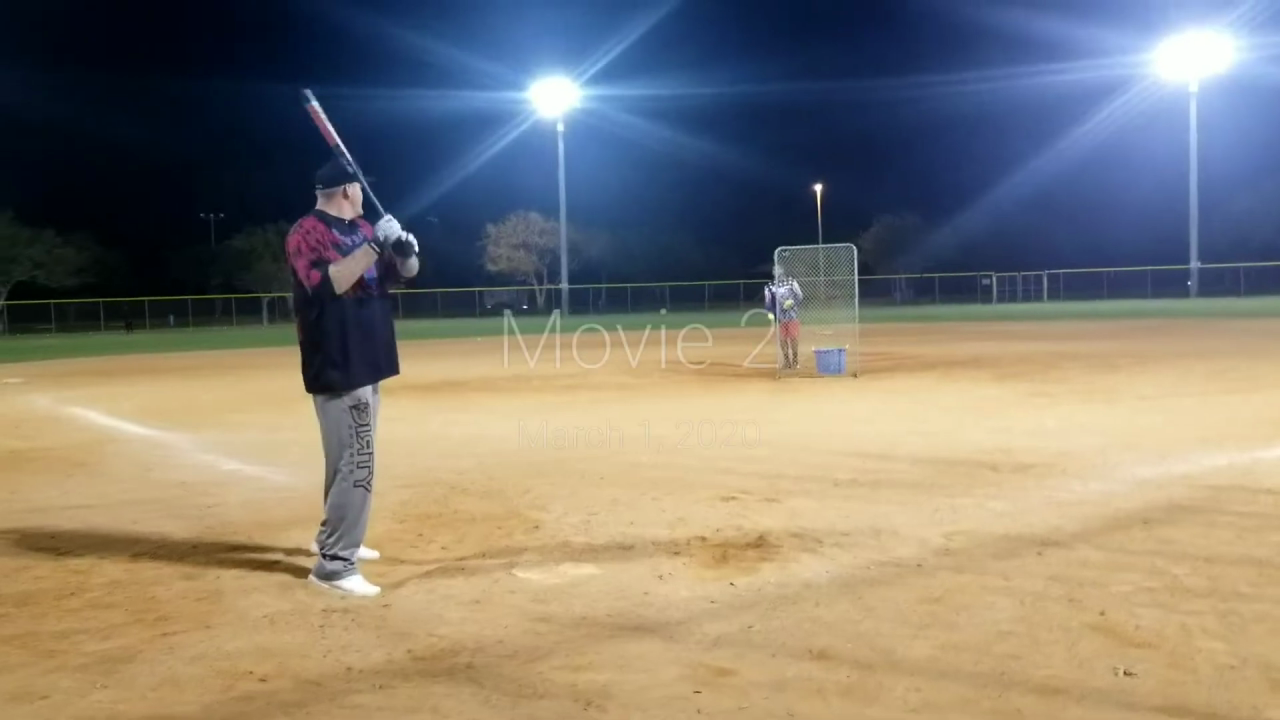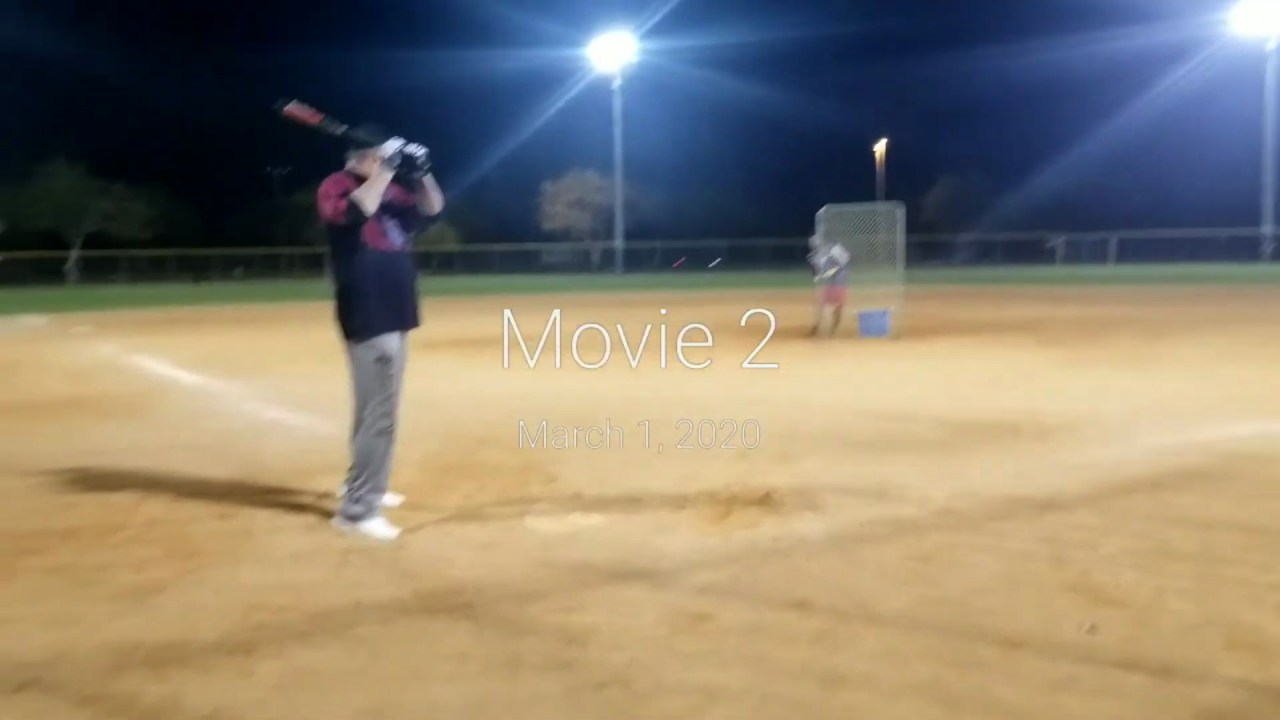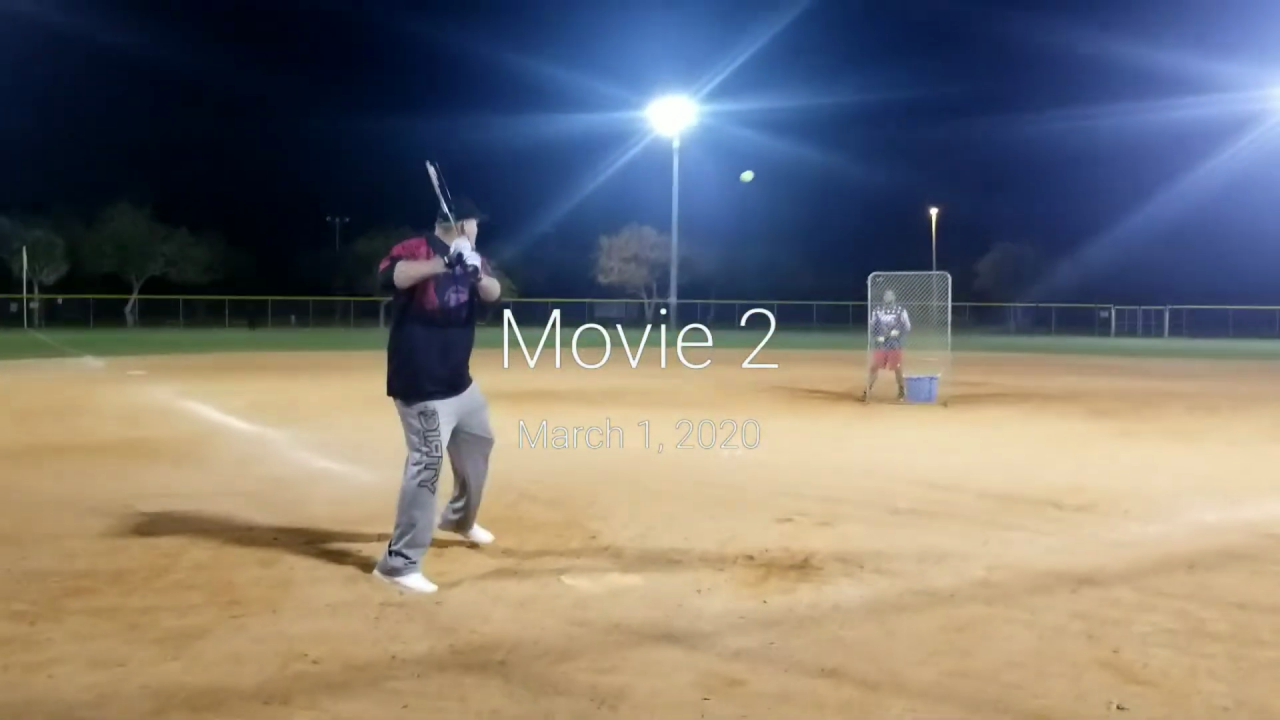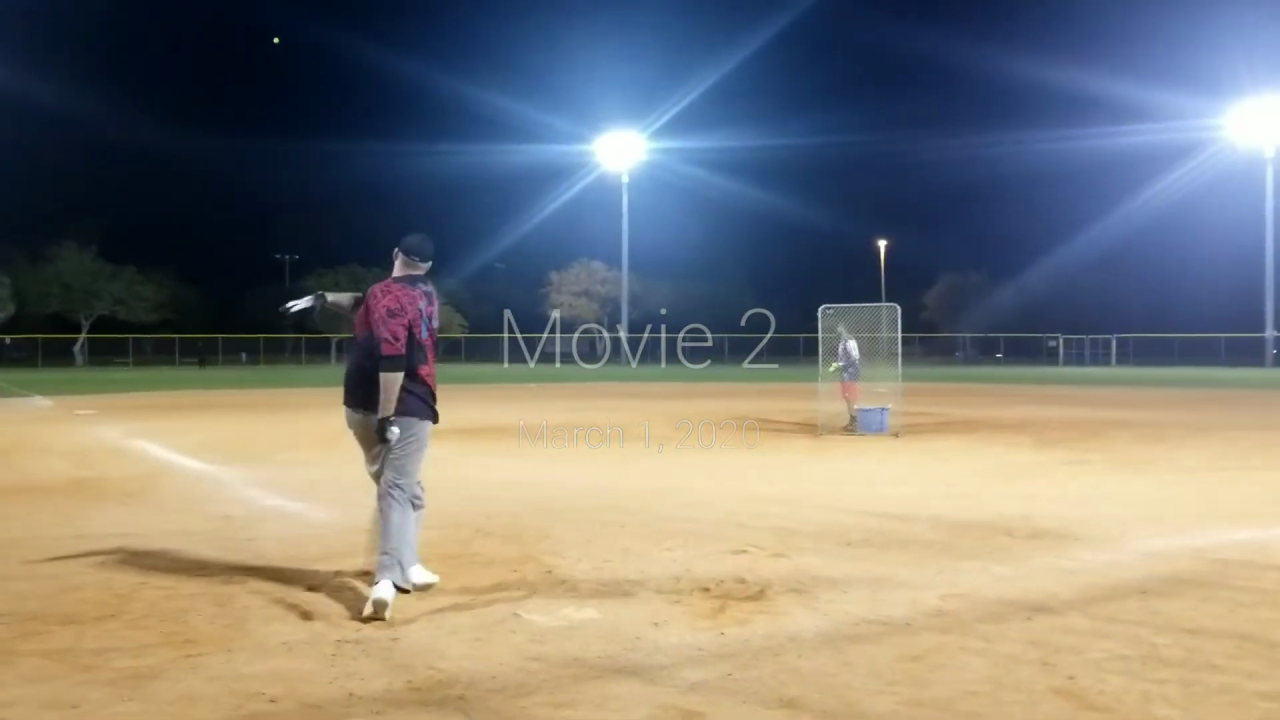
dt=1s
person 1, frame 1
left shoulder: (361, 229)
right shoulder: (307, 232)
left elbow: (402, 273)
right elbow: (328, 285)
left wrist: (404, 248)
right wrist: (374, 245)
left hip: (367, 361)
right hip: (336, 366)
left knee: (351, 459)
right knee: (356, 462)
left ankle: (334, 536)
right ankle: (335, 564)
person 1, frame 2
left shoulder: (390, 190)
right shoulder: (337, 185)
left elbow: (431, 209)
right elbow: (355, 211)
left wrist: (419, 172)
right wrist: (386, 168)
left hip: (394, 314)
right hip: (367, 317)
left knee: (382, 407)
right knee: (379, 410)
left ankle: (362, 484)
right ankle: (357, 506)
person 1, frame 3
left shoulder: (468, 258)
right shoulder: (416, 249)
left elbow: (492, 293)
right elbow: (390, 276)
left wrist: (476, 272)
right wrist: (445, 262)
left hip: (458, 379)
right hip: (420, 381)
left knee: (479, 439)
right knee: (427, 464)
left ankle: (459, 519)
right ankle: (399, 562)
person 1, frame 4
left shoulder: (385, 293)
right shoulder: (428, 293)
left elbow: (390, 355)
left wrist: (387, 416)
right wrist: (322, 298)
left hip: (367, 409)
right hip: (414, 409)
left knee: (392, 489)
right knee: (400, 493)
left ankle: (398, 567)
right ankle: (390, 578)
